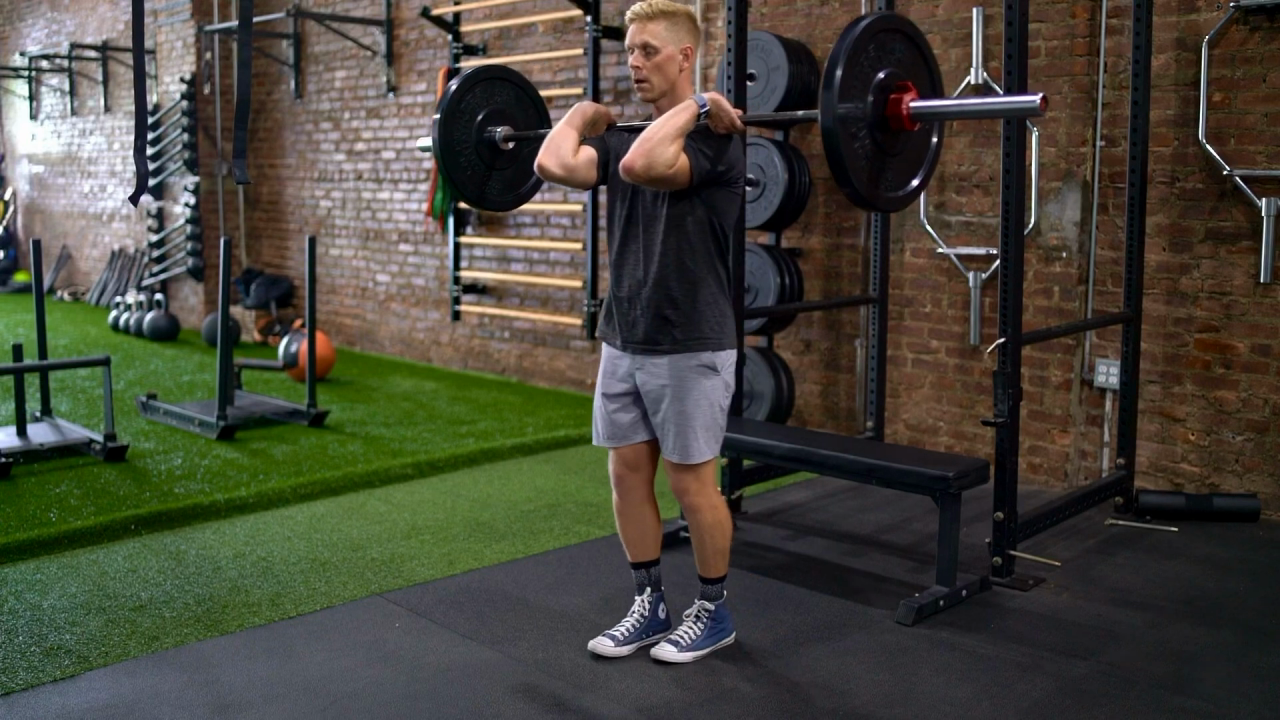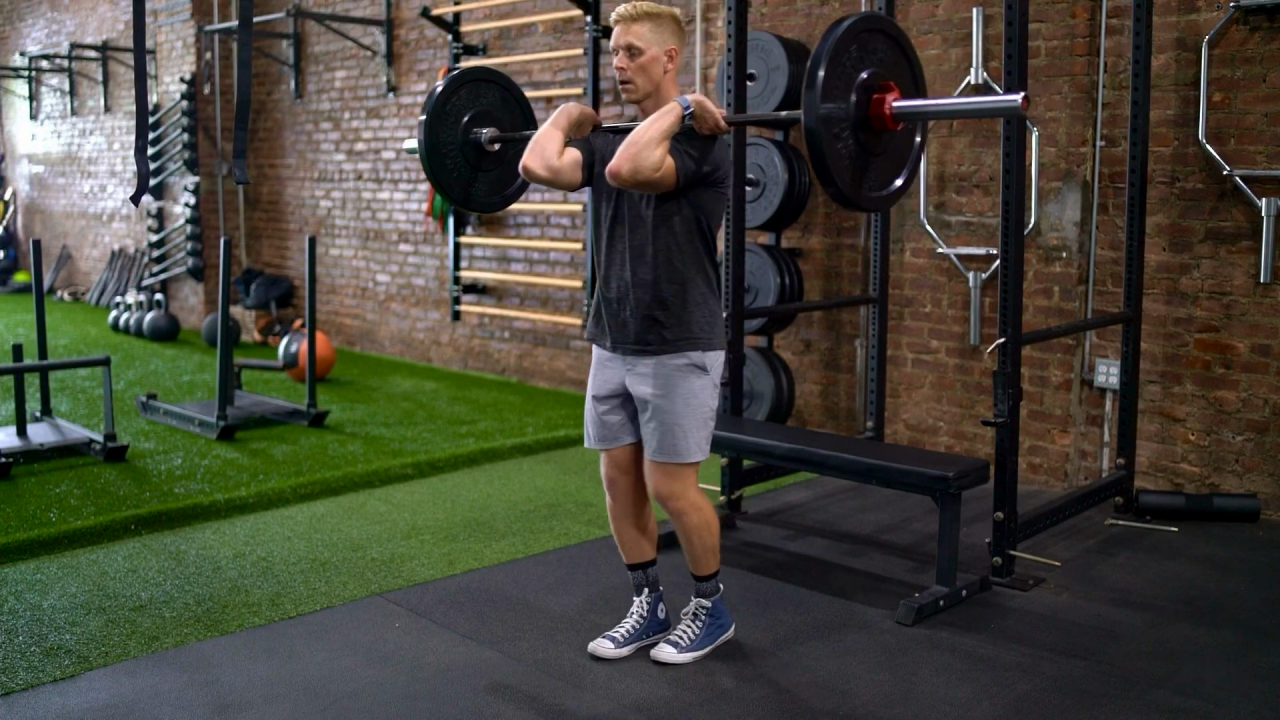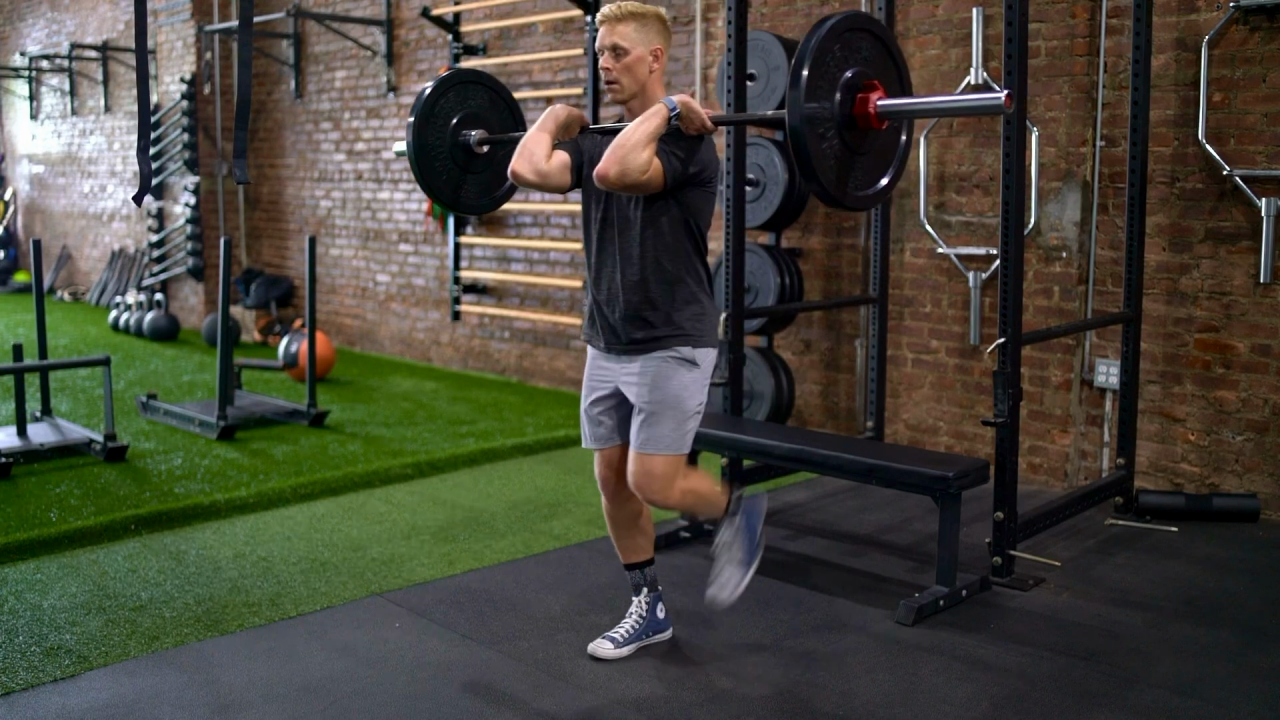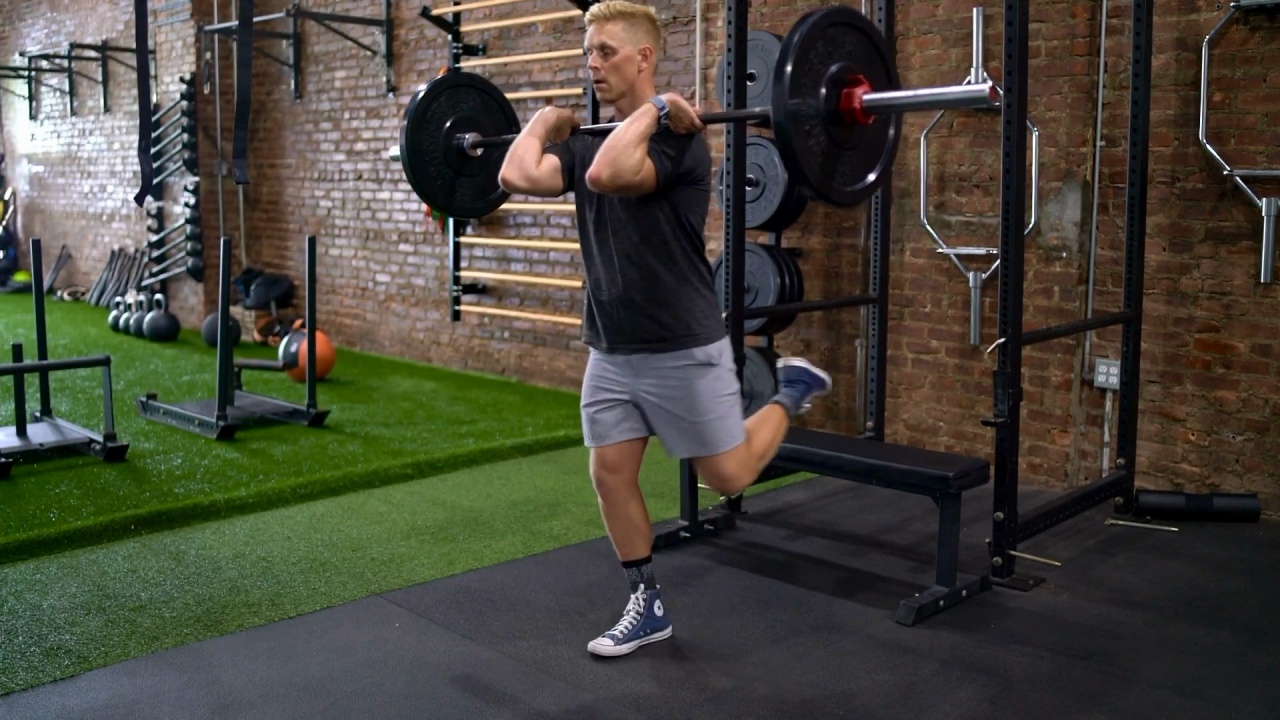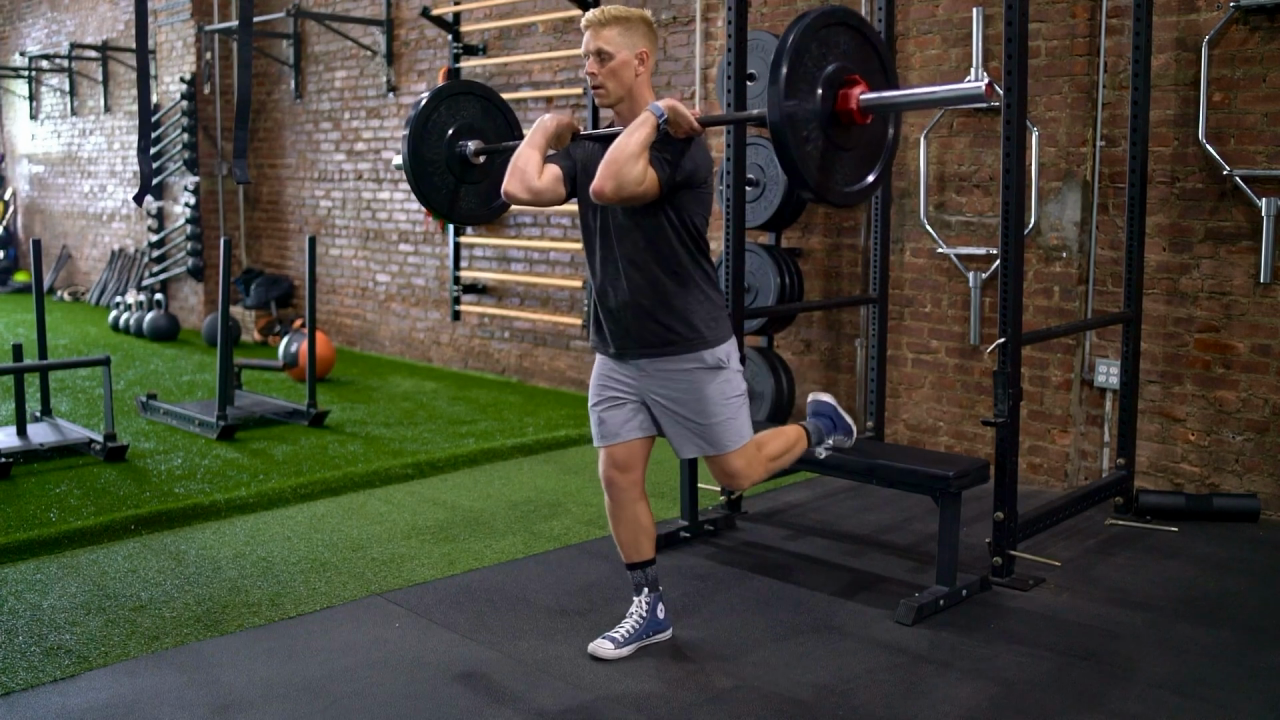
dt=0.3s
person 1, frame 1
left shoulder: (713, 140)
right shoulder: (623, 137)
left elbow: (642, 166)
right elbow: (554, 164)
left wrist: (695, 106)
right wrist: (585, 113)
left hip: (691, 346)
right hip: (624, 340)
left knee: (691, 483)
right knee: (627, 474)
left ankle: (712, 612)
right ankle: (649, 607)
person 1, frame 2
left shoulder: (699, 141)
right shoulder: (608, 139)
left elbow: (627, 170)
right elbow: (539, 166)
left wrist: (679, 108)
right wrist: (568, 115)
left hip: (679, 347)
right hip: (614, 342)
left knee: (671, 486)
right knee: (619, 479)
left ankle: (710, 609)
right ankle: (648, 606)
person 1, frame 3
left shoulder: (687, 142)
right shoulder: (596, 142)
left elbow: (615, 174)
right elbow: (528, 170)
left wrist: (666, 110)
right wrist: (556, 120)
left hip: (673, 344)
right hip: (610, 344)
left knee: (652, 483)
right knee: (613, 478)
left ankle: (735, 515)
right ankle: (648, 607)
person 1, frame 4
left shoulder: (678, 141)
right shoulder: (586, 143)
left elbow: (608, 175)
right elbow: (518, 176)
left wrist: (653, 110)
right wrist: (544, 121)
left hip: (682, 346)
right hip: (612, 347)
left knee: (728, 473)
right knee: (611, 475)
left ankle: (792, 390)
right ankle: (646, 606)
person 1, frame 5
left shoulder: (678, 145)
right shoulder: (587, 151)
left elbow: (610, 187)
right elbow: (520, 187)
left wrist: (651, 116)
right wrist: (544, 129)
left hip: (689, 347)
right hip: (619, 350)
left knee: (738, 471)
right knee: (619, 476)
left ankle: (817, 425)
right ankle: (649, 608)
